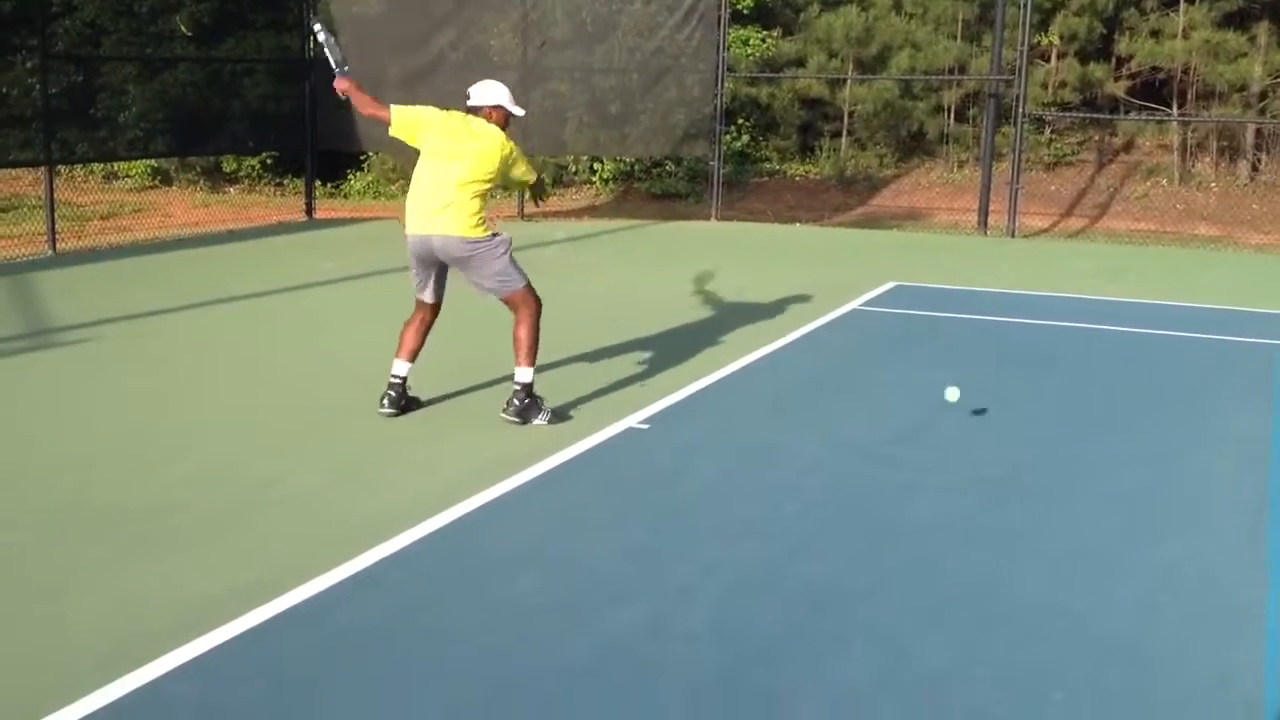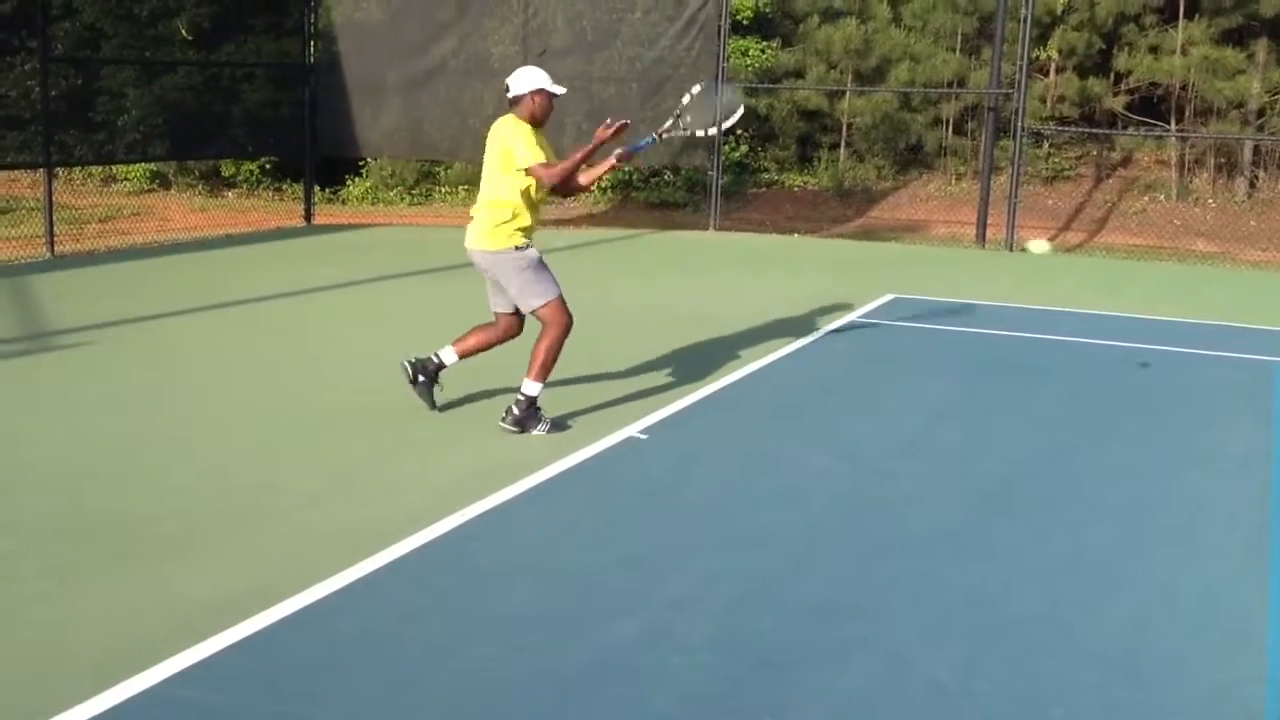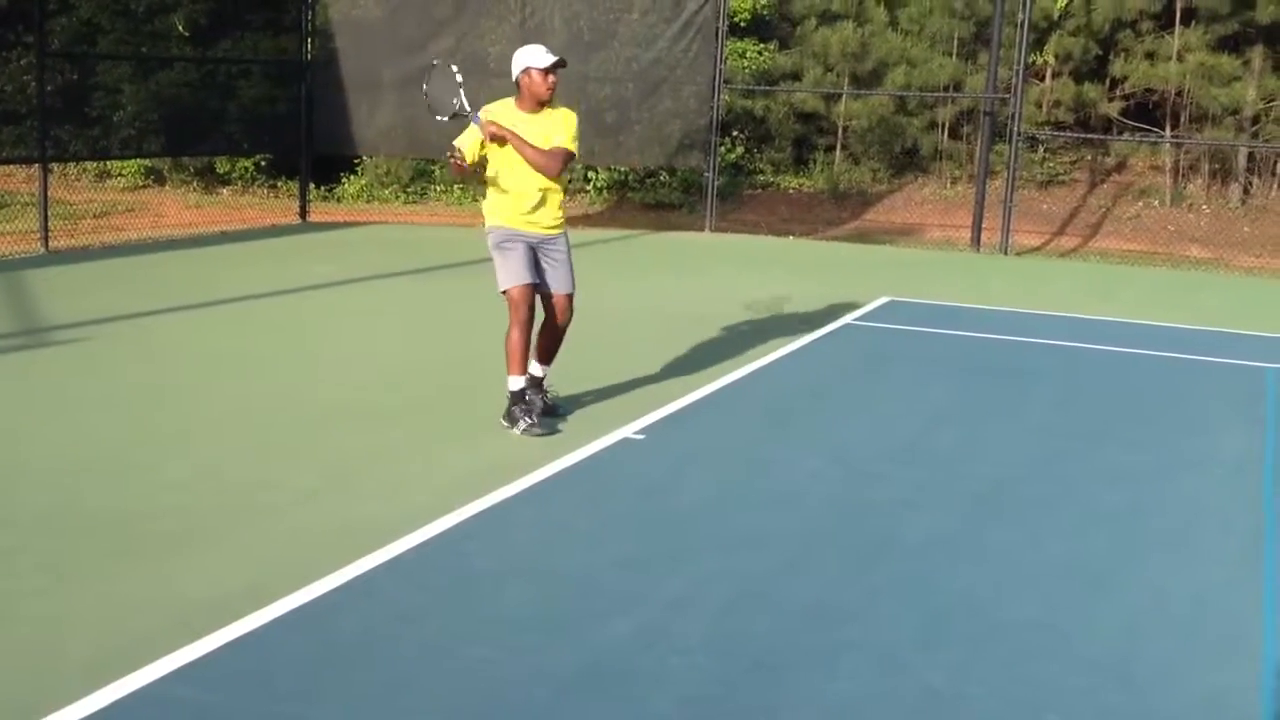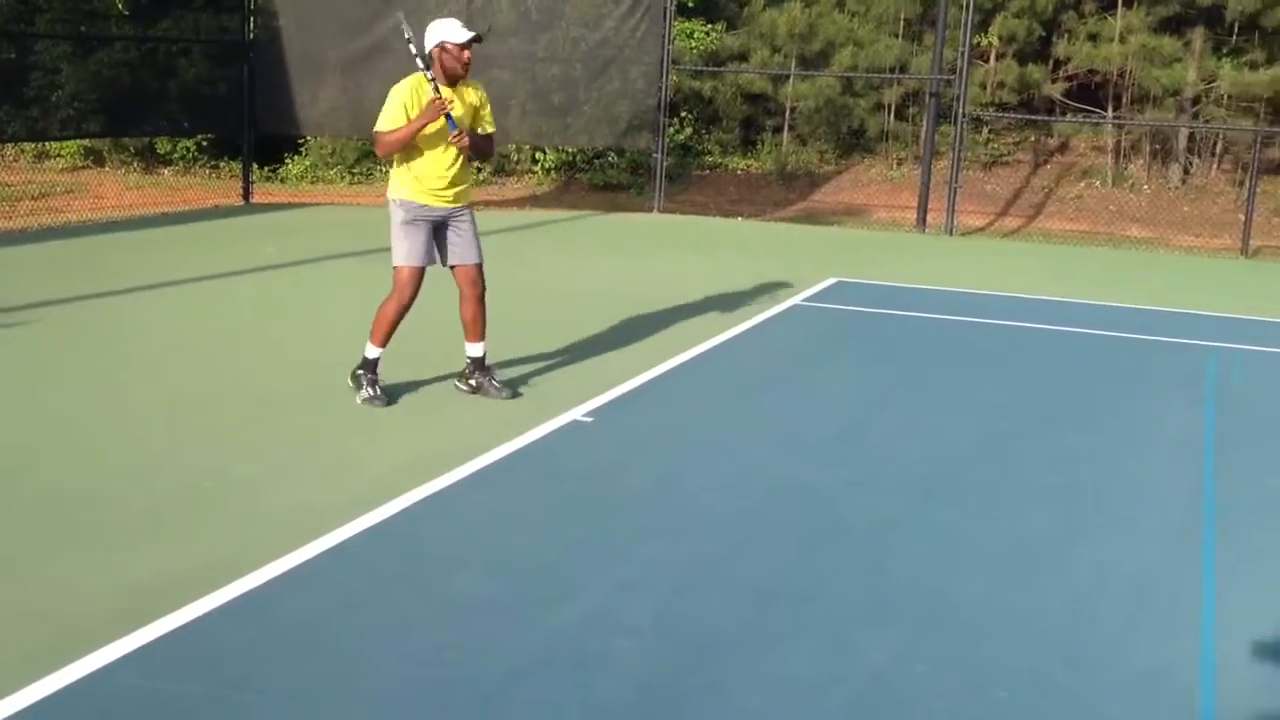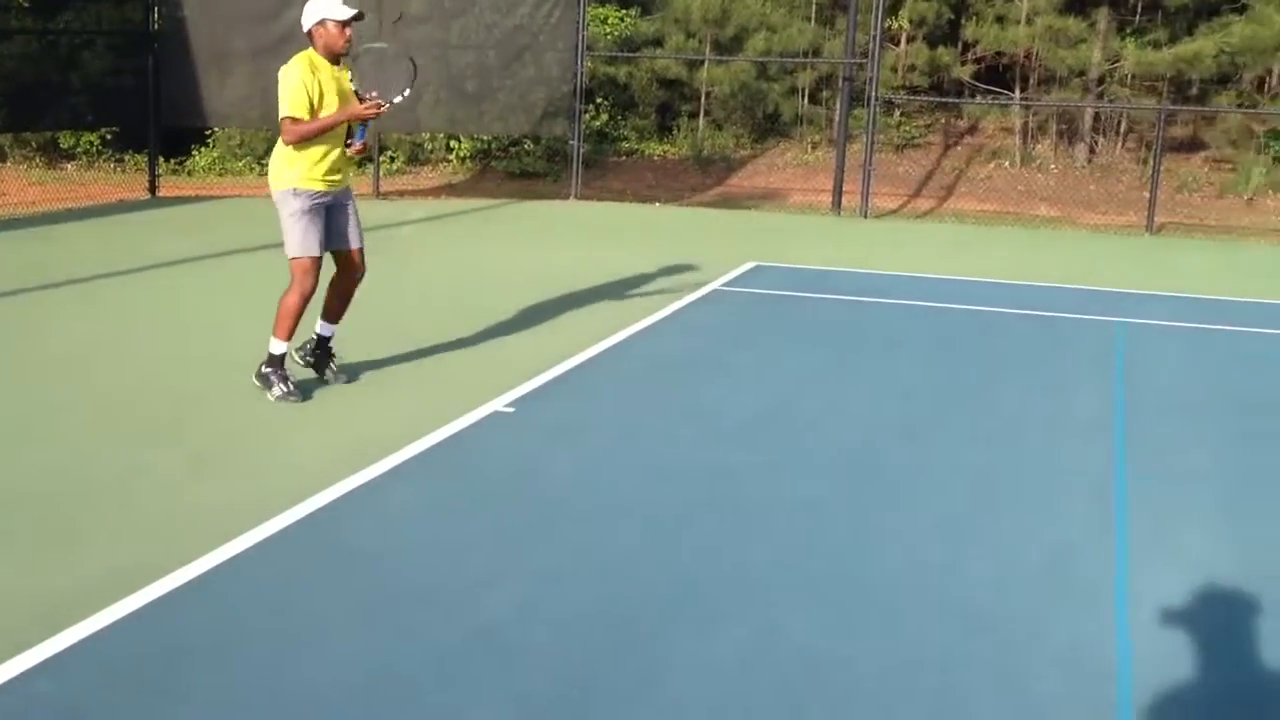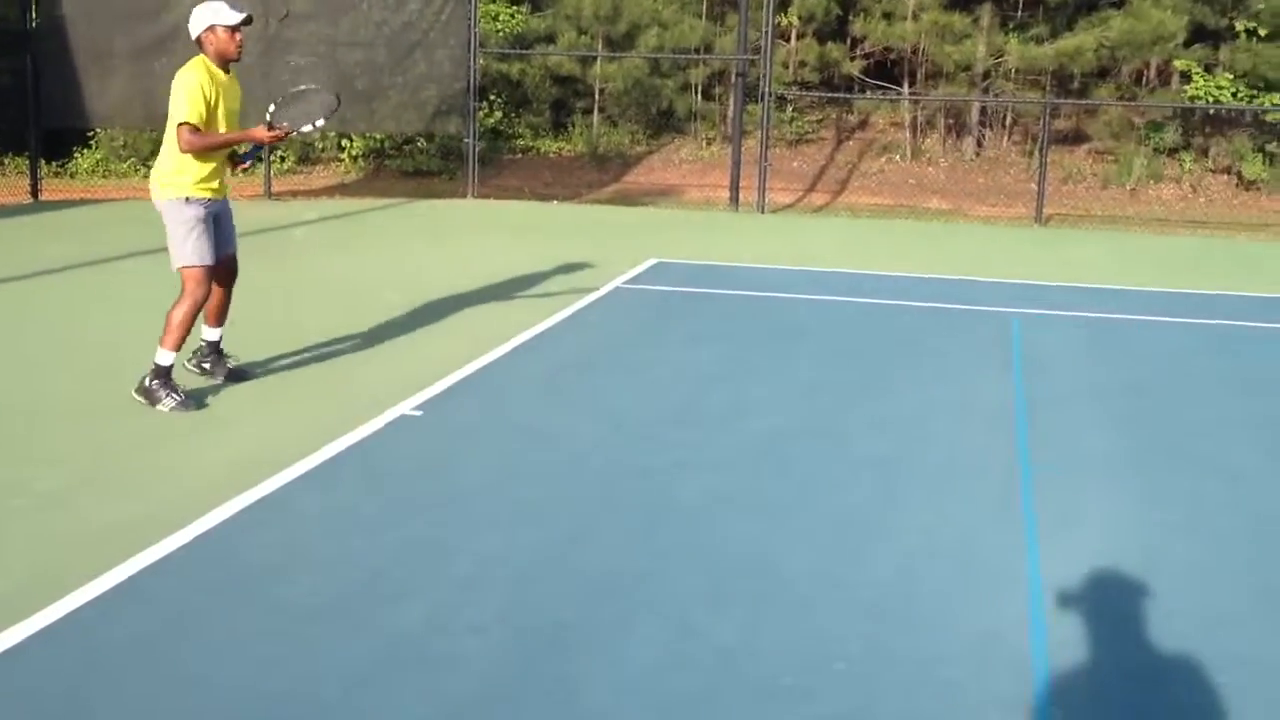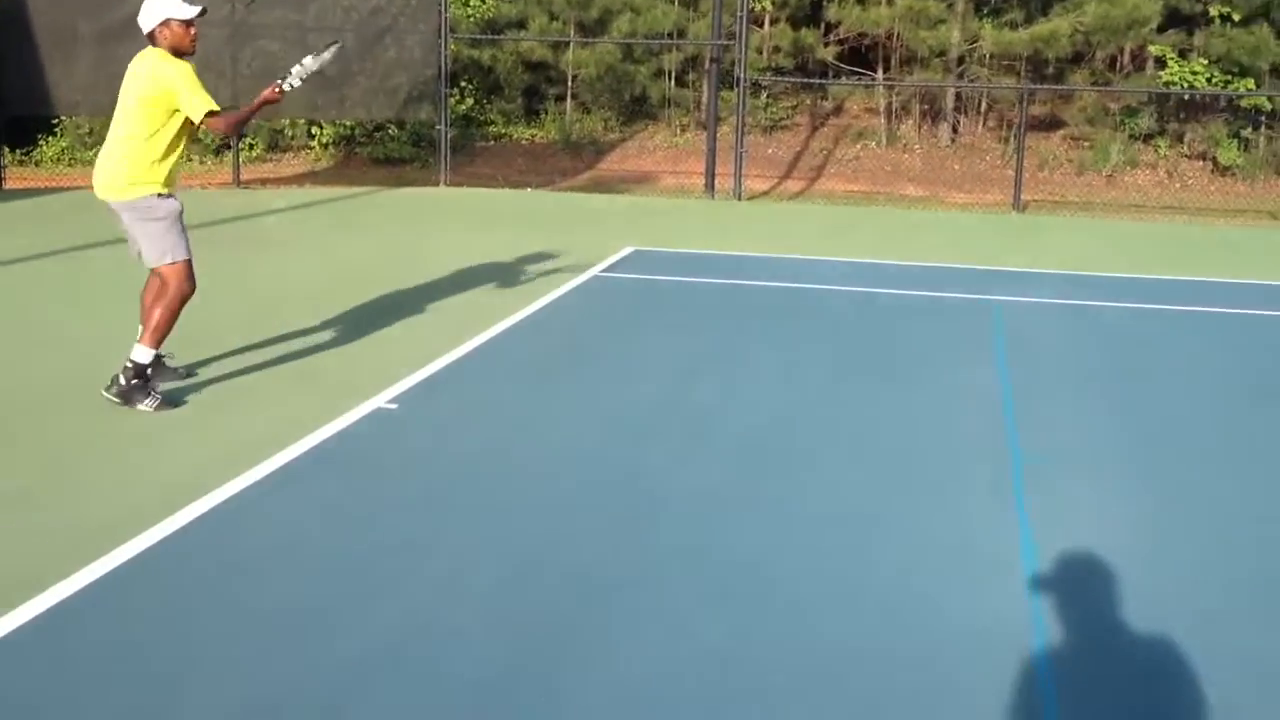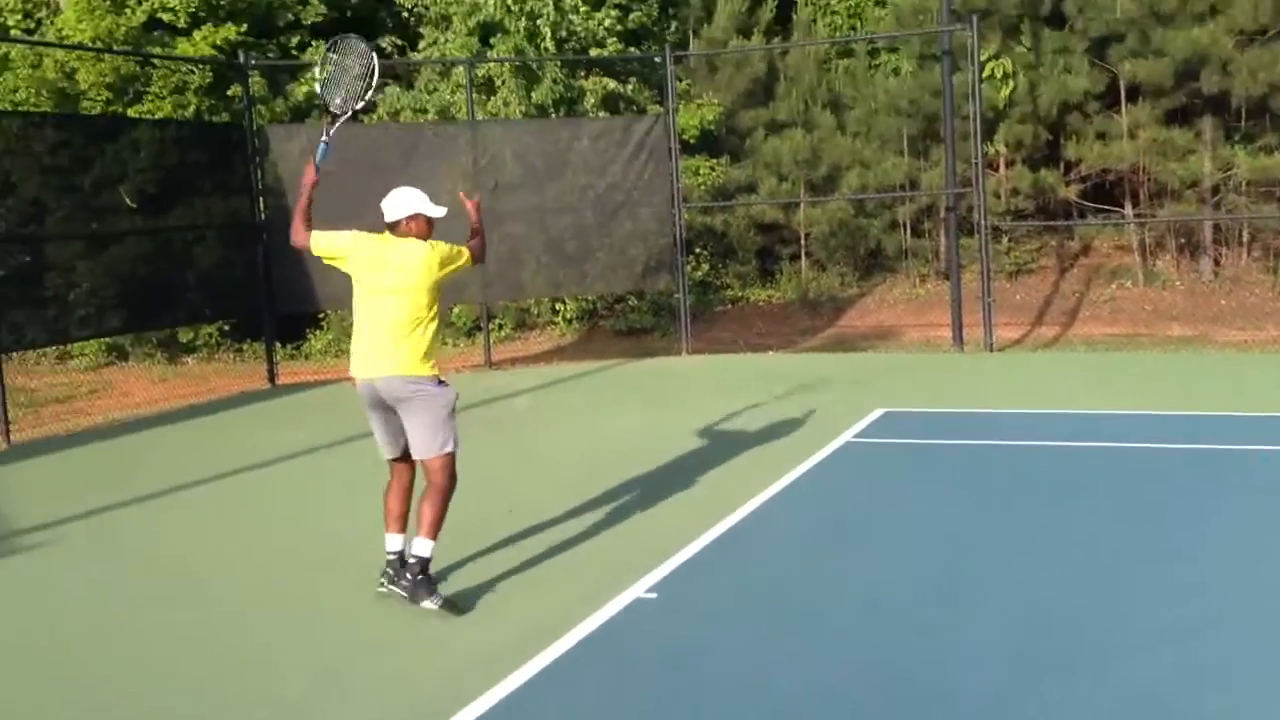
dt=0.4s
person 1, frame 1
left shoulder: (437, 120)
right shoulder: (505, 147)
left elbow: (374, 110)
right elbow: (536, 188)
left wrist: (348, 86)
right wrist: (533, 189)
left hip: (418, 233)
right hip: (463, 235)
left knee: (426, 310)
right knee: (528, 306)
left ankle: (394, 391)
right ankle: (522, 398)
person 1, frame 2
left shoulder: (535, 134)
right shoulder: (510, 129)
left elbow: (566, 188)
right elbow: (551, 178)
left wrist: (608, 165)
right wrist: (594, 145)
left hip: (497, 243)
right hip: (502, 244)
left knee: (508, 325)
right knee: (559, 321)
left ankle: (428, 366)
right ankle: (522, 409)
person 1, frame 3
left shoulder: (565, 118)
right shoulder: (492, 114)
left elbow: (556, 168)
right elbow: (460, 157)
left wrist: (510, 138)
right wrist: (459, 163)
left hip: (551, 231)
right hip: (507, 228)
left knee: (561, 314)
right knee: (523, 309)
left ankle: (534, 385)
right ankle: (517, 403)
person 1, frame 4
left shoulder: (474, 94)
right shoulder: (408, 89)
left elbow: (487, 149)
right elbow: (383, 147)
left wrist: (471, 143)
right wrist: (427, 119)
left hip: (454, 205)
right hip: (411, 203)
left knee: (474, 285)
right knee: (406, 290)
left ankle: (475, 371)
right ankle: (365, 370)
person 1, frame 5
left shoulder: (344, 72)
right shoulder: (298, 70)
right elbow: (291, 134)
left wrist: (353, 142)
right wrist: (348, 113)
left hip: (336, 185)
right hip: (298, 186)
left knee: (354, 268)
right knee: (305, 279)
left ankle: (317, 348)
right ankle: (271, 367)
person 1, frame 6
left shoulder: (229, 81)
right shoulder: (194, 77)
right elbow: (188, 141)
left wrist: (233, 155)
right wrist: (248, 137)
left hip: (211, 193)
right hip: (182, 193)
left knee: (225, 273)
right knee: (197, 289)
left ankle: (208, 353)
right ankle: (155, 379)
person 1, frame 7
left shoulder: (143, 62)
right shoulder: (175, 72)
right elbow: (222, 127)
left wrist: (201, 101)
right wrist: (261, 102)
left hip: (115, 183)
right hip: (138, 190)
left knee: (163, 270)
right knee: (181, 285)
left ankle: (148, 360)
right ankle: (131, 378)
person 1, frame 8
left shoulder: (359, 245)
right shoulder: (433, 254)
left elbow: (301, 236)
right elbow: (475, 249)
left wrist: (308, 188)
right wrist: (476, 218)
left hip: (368, 376)
right hip: (411, 377)
left knee: (402, 467)
right knee: (442, 478)
left ankle: (395, 565)
right ankle: (415, 573)
